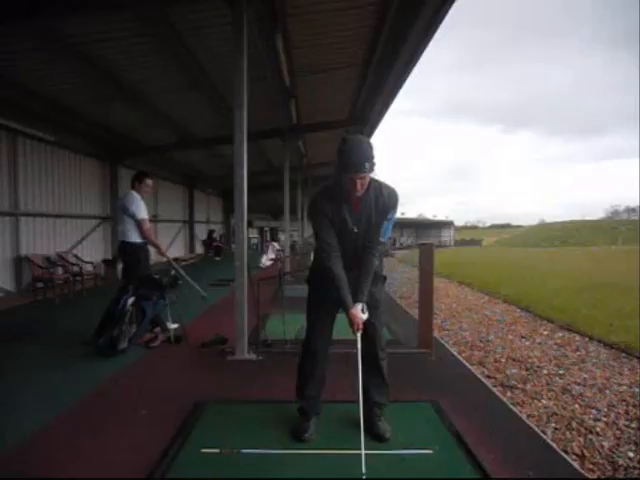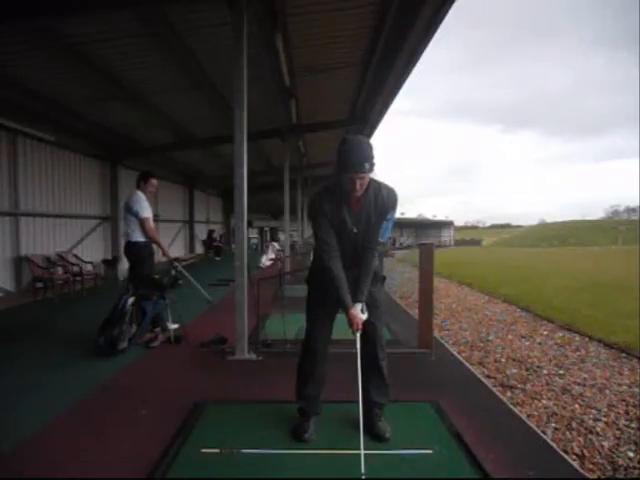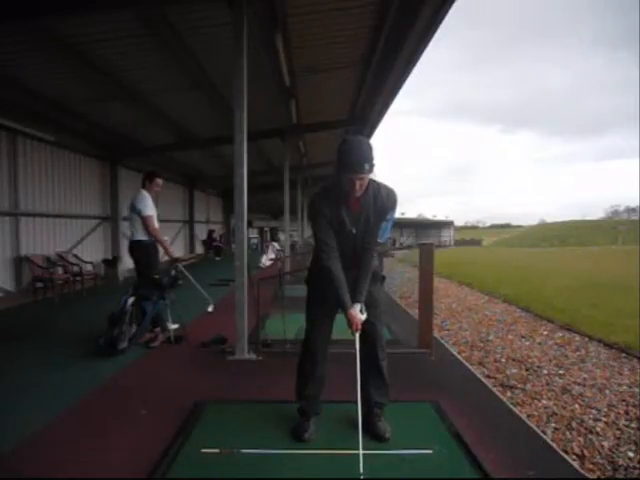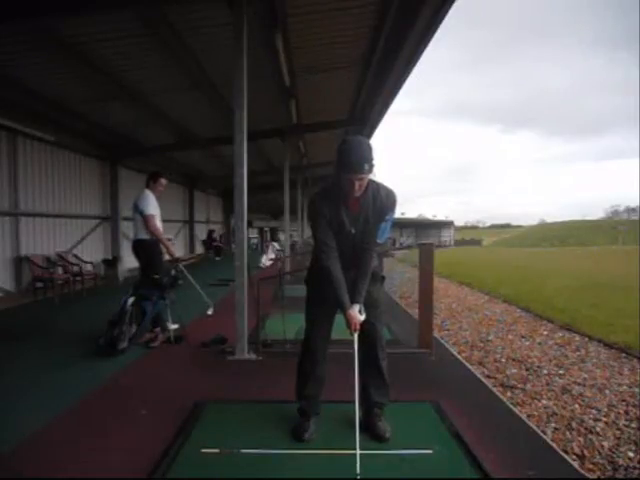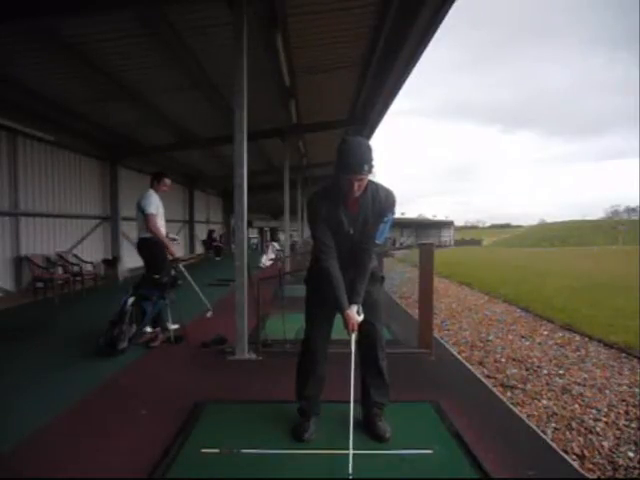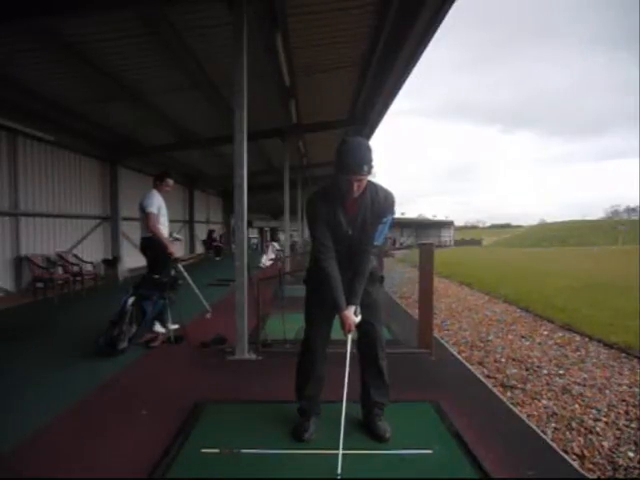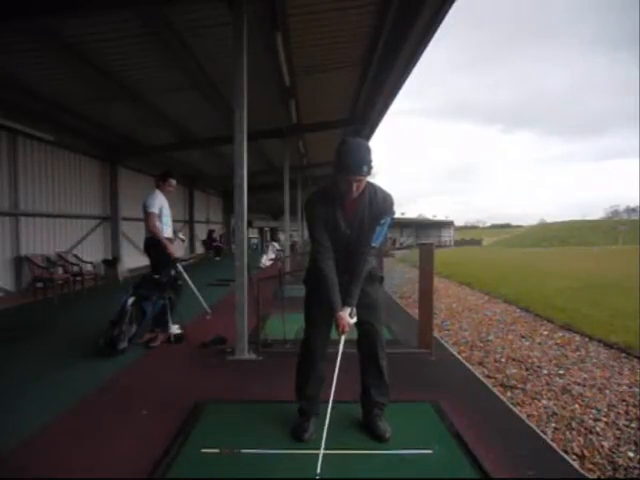
dt=0.5s
person 1, frame 1
left shoulder: (386, 197)
right shoulder: (322, 201)
left elbow: (372, 249)
right elbow: (330, 255)
left wrist: (360, 299)
right wrist: (348, 305)
left hip: (367, 275)
right hip: (327, 276)
left knee: (374, 342)
right knee: (316, 343)
left ankle: (374, 411)
right ankle: (308, 412)
person 1, frame 2
left shoulder: (386, 197)
right shoulder: (322, 201)
left elbow: (371, 250)
right elbow: (329, 255)
left wrist: (360, 299)
right wrist: (347, 305)
left hip: (366, 276)
right hip: (327, 276)
left knee: (374, 342)
right knee: (315, 342)
left ankle: (374, 411)
right ankle: (308, 412)
person 1, frame 3
left shoulder: (385, 198)
right shoulder: (321, 201)
left elbow: (369, 250)
right elbow: (328, 255)
left wrist: (359, 300)
right wrist: (346, 305)
left hip: (366, 275)
right hip: (326, 276)
left knee: (374, 341)
right knee: (315, 343)
left ankle: (374, 412)
right ankle: (308, 412)
person 1, frame 4
left shoulder: (384, 198)
right shoulder: (321, 202)
left elbow: (368, 251)
right elbow: (328, 255)
left wrist: (358, 300)
right wrist: (345, 305)
left hip: (365, 275)
right hip: (326, 276)
left knee: (374, 341)
right knee: (315, 342)
left ankle: (374, 412)
right ankle: (308, 412)
person 1, frame 5
left shoulder: (384, 199)
right shoulder: (320, 201)
left elbow: (367, 252)
right elbow: (326, 256)
left wrist: (356, 300)
right wrist: (344, 305)
left hip: (365, 275)
right hip: (325, 276)
left knee: (373, 340)
right knee: (314, 342)
left ankle: (374, 411)
right ankle: (308, 412)
person 1, frame 6
left shoulder: (383, 200)
right shoulder: (319, 202)
left elbow: (366, 253)
right elbow: (325, 256)
left wrist: (354, 301)
right wrist: (341, 306)
left hip: (364, 276)
right hip: (324, 276)
left knee: (373, 341)
right knee: (314, 342)
left ankle: (374, 412)
right ankle: (308, 412)
person 1, frame 7
left shoulder: (382, 201)
right shoulder: (318, 202)
left elbow: (364, 253)
right elbow: (323, 256)
left wrist: (350, 303)
right wrist: (336, 307)
left hip: (364, 277)
right hip: (323, 277)
left knee: (373, 342)
right knee: (314, 343)
left ankle: (374, 412)
right ankle: (307, 412)
person 2, frame 1
left shoulder: (125, 199)
right shoulder: (136, 200)
right elbow: (145, 230)
right wrist: (159, 247)
left hip: (127, 246)
right hip: (135, 249)
left knee: (137, 287)
right knee: (129, 289)
person 2, frame 2
left shoulder: (132, 199)
right shoulder: (140, 200)
right elbow: (148, 230)
right wrist: (163, 247)
left hip: (133, 245)
right hip: (140, 247)
left knee: (140, 286)
right knee: (145, 287)
person 2, frame 3
left shoulder: (139, 198)
right shoulder: (144, 198)
right elbow: (150, 228)
left wrist: (161, 243)
right wrist: (166, 246)
left hip: (139, 244)
right hip: (145, 246)
left knee: (146, 285)
right knee: (149, 286)
right ankle: (158, 327)
person 2, frame 4
left shoulder: (147, 198)
right shoulder: (147, 197)
right elbow: (151, 226)
left wrist: (163, 241)
right wrist: (167, 245)
left hip: (145, 244)
right hip: (147, 245)
left knee: (149, 285)
right knee: (154, 286)
left ankle: (157, 327)
right ankle: (159, 328)
person 2, frame 5
left shoulder: (153, 198)
right shoulder: (150, 197)
right elbow: (151, 226)
left wrist: (166, 239)
right wrist: (168, 244)
left hip: (152, 243)
right hip: (151, 244)
right knee: (158, 284)
left ankle: (158, 325)
right ankle: (158, 327)
person 2, frame 6
left shoulder: (157, 198)
right shoulder: (152, 197)
right elbow: (151, 225)
left wrist: (168, 238)
right wrist: (167, 244)
left hip: (156, 243)
right hip: (155, 243)
left ankle: (160, 322)
right ankle: (156, 323)
person 2, frame 7
left shoulder: (161, 198)
right shoulder: (155, 198)
right elbow: (151, 224)
left wrist: (173, 235)
right wrist: (167, 243)
left hip: (161, 243)
right hip: (158, 244)
left ankle: (159, 325)
right ankle: (162, 326)
